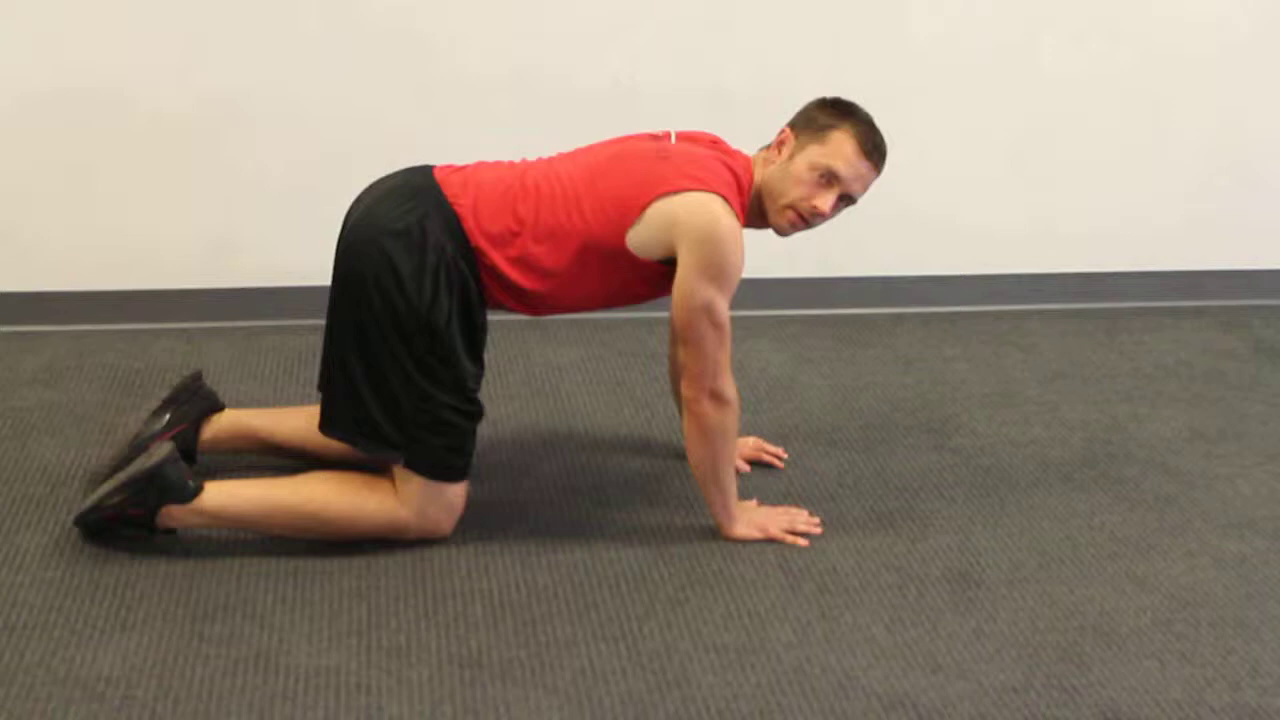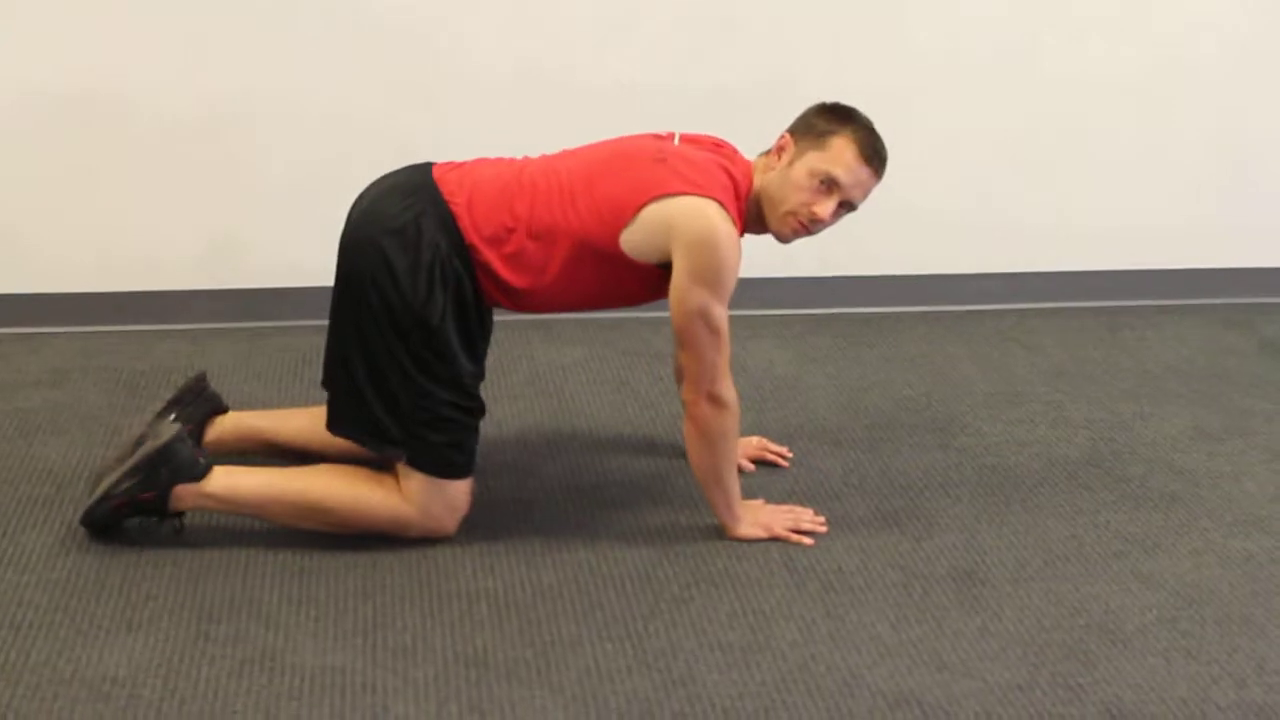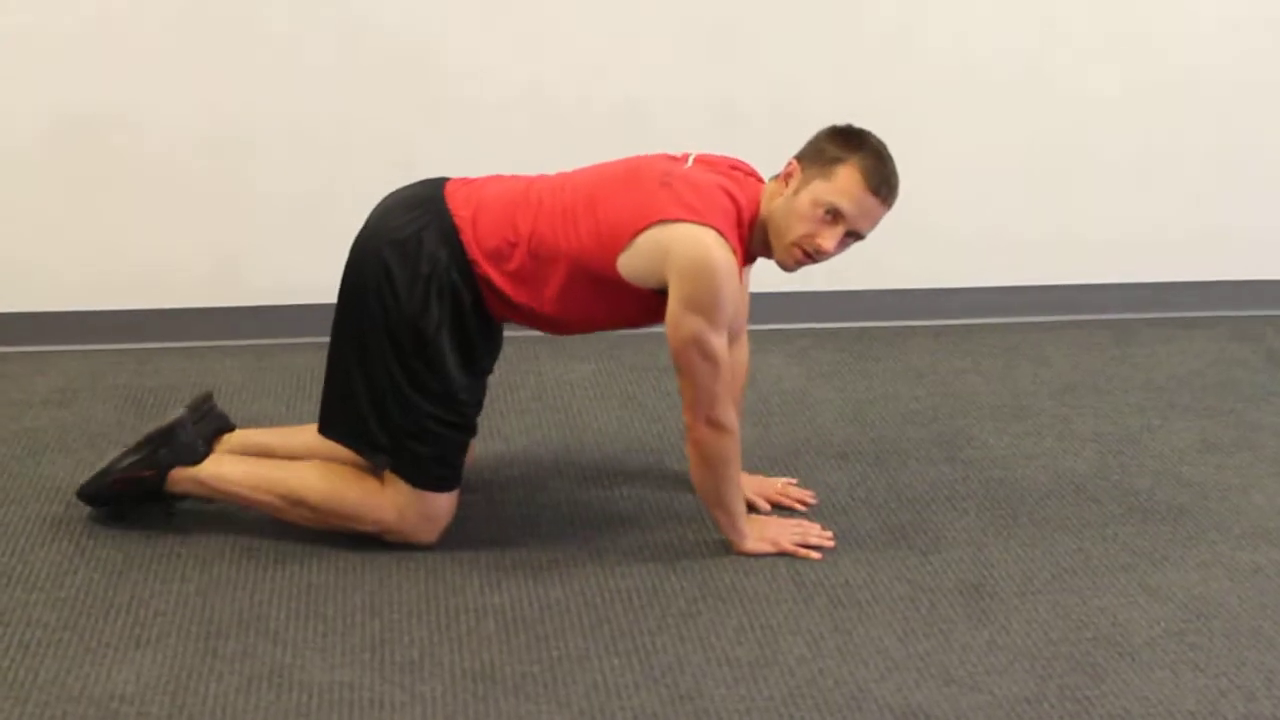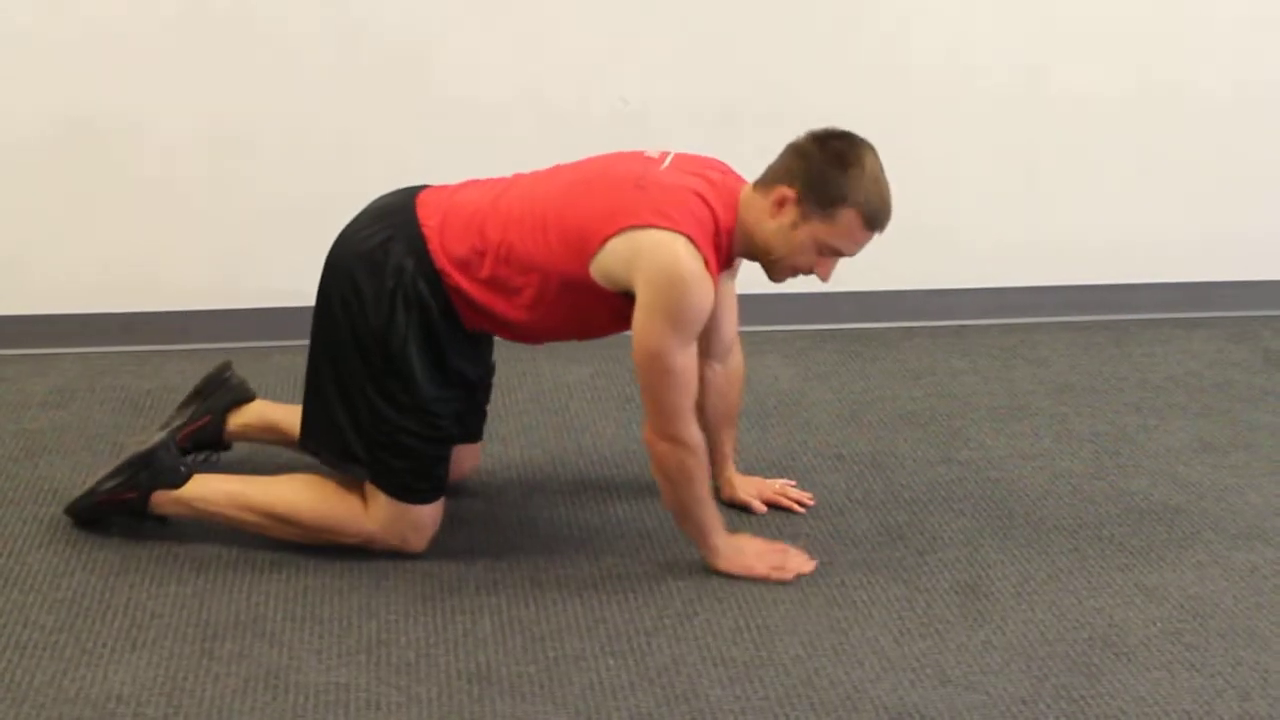
dt=0.5s
person 1, frame 1
left shoulder: (708, 163)
right shoulder: (714, 223)
left elbow: (686, 342)
right elbow: (707, 388)
left wrist: (713, 441)
right wrist: (730, 516)
left hip: (411, 215)
right hip: (418, 255)
left knee: (404, 438)
right knee: (428, 506)
left ankle: (204, 423)
right ankle: (173, 496)
person 1, frame 2
left shoulder: (716, 168)
right shoulder: (709, 226)
left elbow: (694, 345)
right elbow: (706, 389)
left wrist: (715, 440)
right wrist: (735, 516)
left hip: (417, 216)
right hip: (418, 252)
left knee: (408, 438)
right knee: (433, 505)
left ankle: (211, 422)
right ankle: (184, 478)
person 1, frame 3
left shoulder: (738, 189)
right shoulder: (705, 250)
left elbow: (732, 344)
right elbow: (707, 417)
left wrist: (732, 475)
right wrist: (739, 529)
left hip: (436, 232)
right hip: (420, 268)
left knee: (433, 456)
right knee: (416, 514)
left ankle: (220, 439)
right ankle: (181, 468)
person 1, frame 4
left shoulder: (725, 195)
right shoulder: (677, 258)
left elbow: (721, 357)
right elbow: (671, 434)
left wrist: (729, 477)
right wrist: (719, 549)
left hip: (424, 241)
right hip: (392, 281)
left knee: (451, 463)
right knee: (403, 523)
left ankle: (237, 412)
right ankle: (169, 487)
